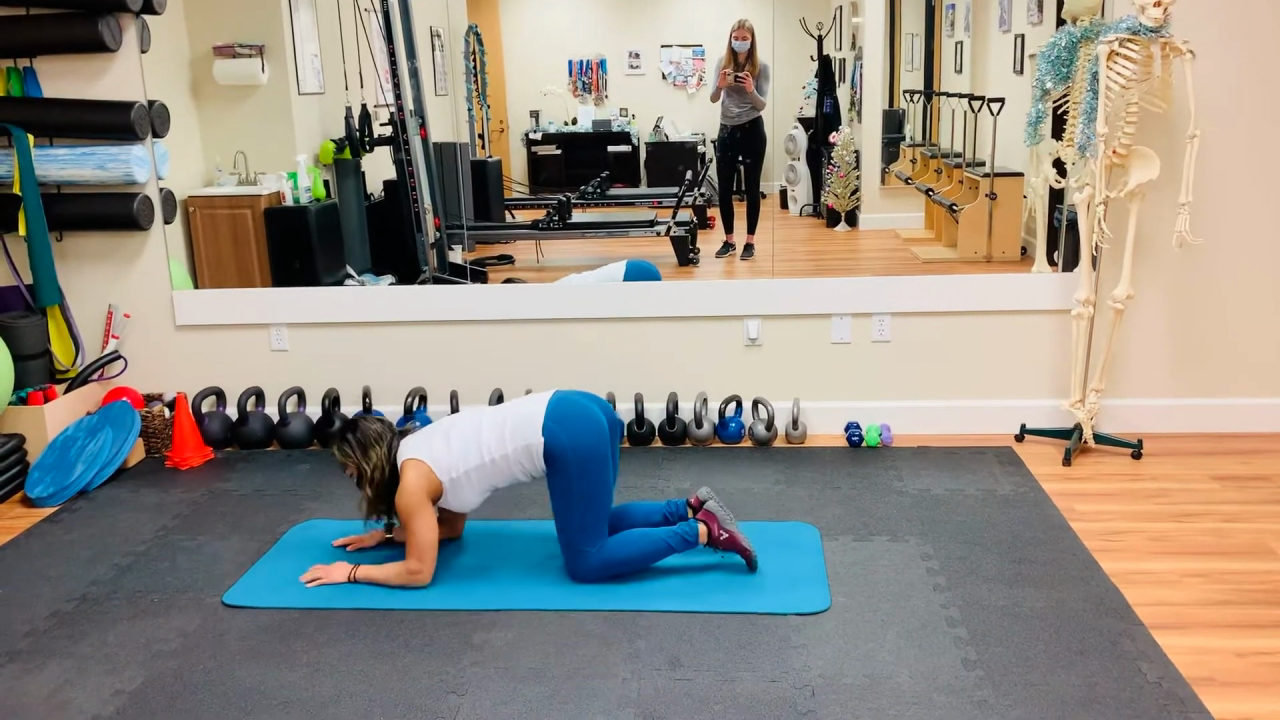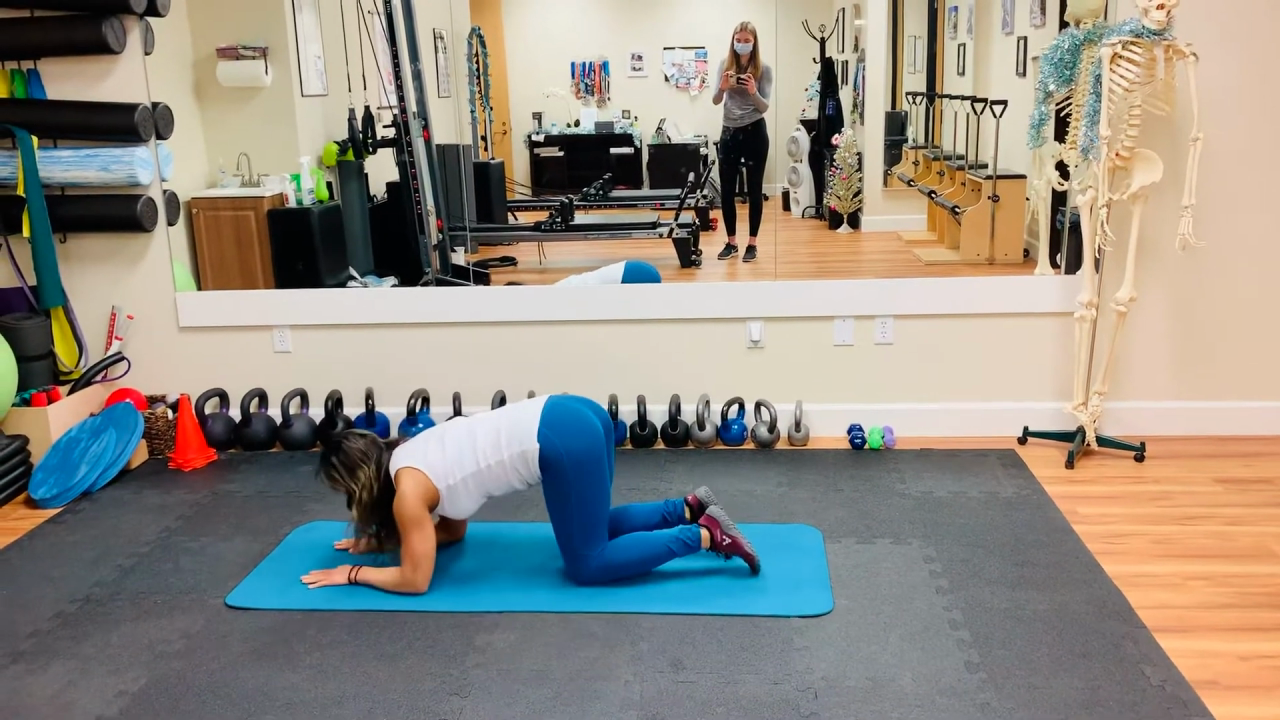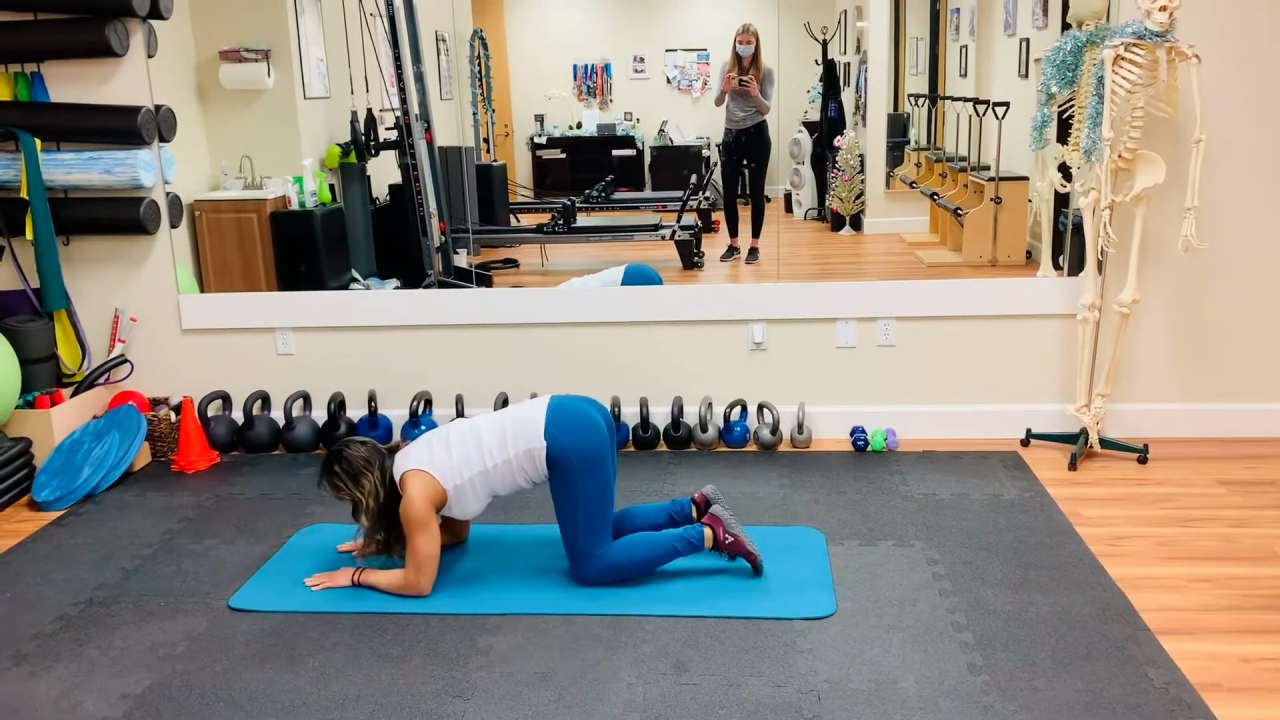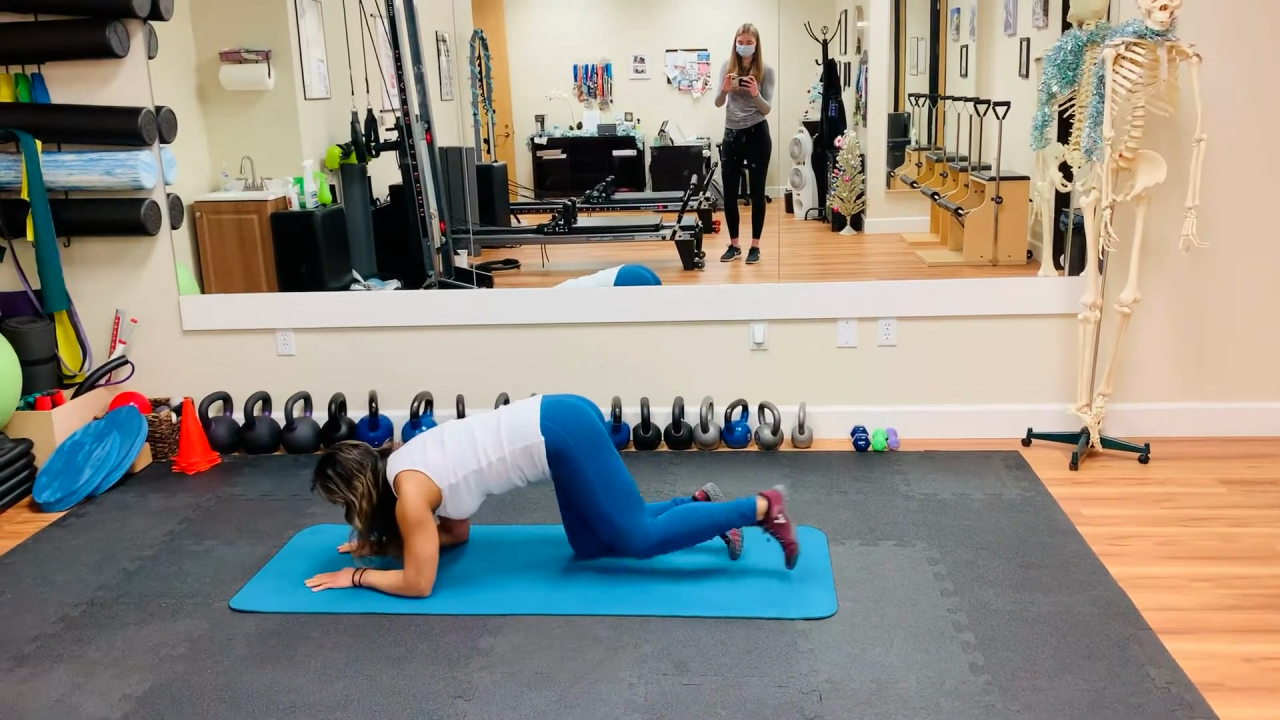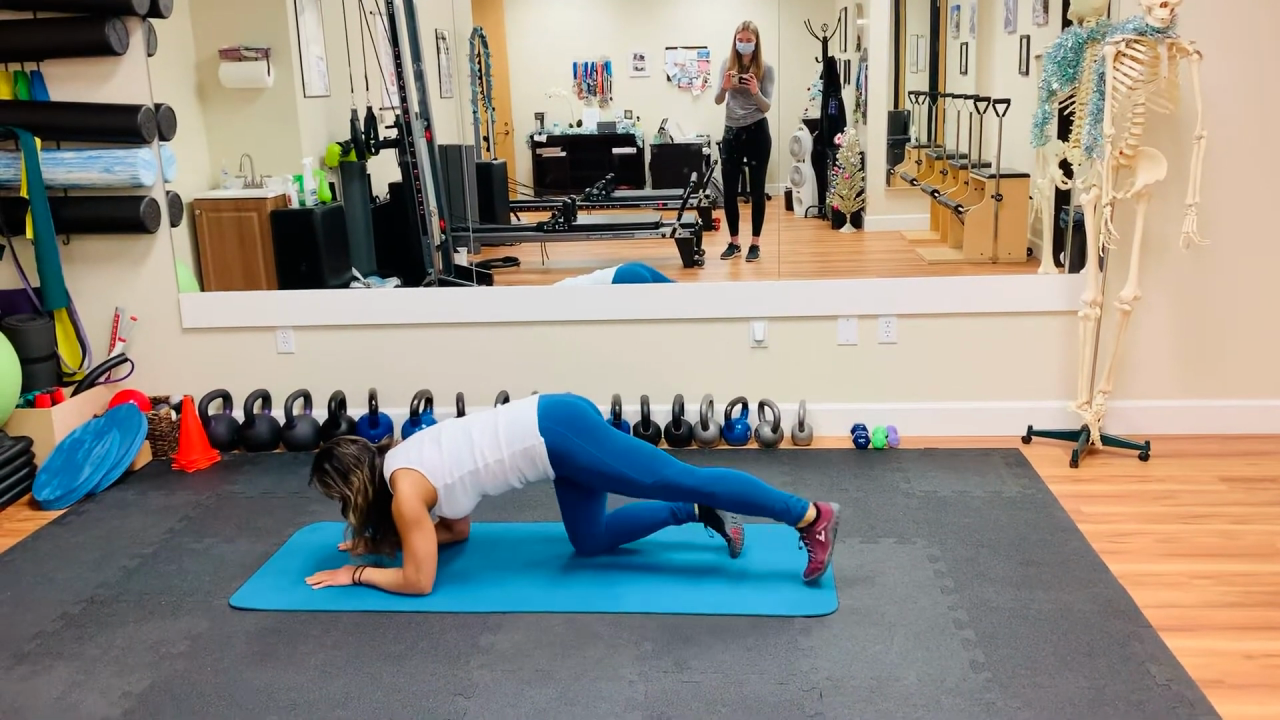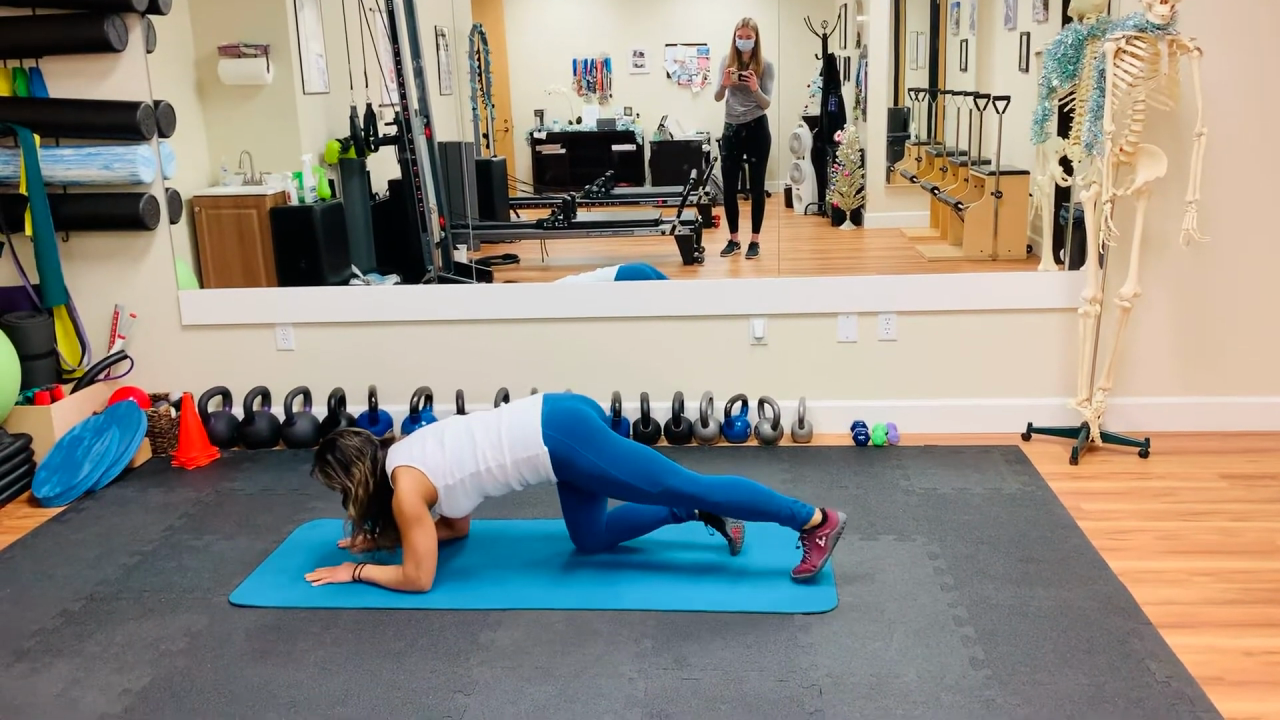
dt=0.3s
person 1, frame 1
left shoulder: (412, 480)
right shoulder: (421, 447)
left elbow: (419, 572)
right elbow: (451, 525)
left wrist: (351, 572)
right wrist: (386, 533)
left hip: (570, 434)
right hip: (579, 410)
left knee: (587, 562)
right knee: (589, 527)
left ankle: (703, 531)
right ankle: (692, 509)
person 1, frame 2
left shoulder: (407, 490)
right shoulder: (411, 454)
left elbow: (415, 580)
right elbow: (451, 529)
left wrist: (351, 573)
right wrist: (382, 539)
left hip: (564, 441)
right hip: (574, 415)
left knee: (587, 565)
right knee: (591, 530)
left ankle: (704, 535)
right ankle: (689, 508)
person 1, frame 3
left shoulder: (414, 491)
right shoulder: (406, 457)
left elbow: (418, 583)
right elbow: (454, 531)
left wrist: (356, 574)
right wrist: (381, 541)
left hip: (570, 438)
right hip: (575, 417)
left knee: (593, 565)
right knee: (592, 535)
left ankle: (709, 533)
right ankle: (695, 505)
person 1, frame 4
left shoulder: (407, 492)
right shoulder: (401, 459)
left elbow: (418, 583)
right elbow: (453, 532)
left wrist: (355, 576)
right wrist: (379, 541)
left hip: (561, 434)
right hip: (561, 417)
left knee: (637, 539)
right knee: (589, 544)
left ankle: (760, 508)
right ankle: (697, 503)
person 1, frame 5
left shoulder: (403, 489)
right shoulder: (401, 456)
left elbow: (418, 581)
right elbow: (454, 528)
left wrist: (356, 573)
right wrist: (379, 539)
left hip: (558, 432)
right hip: (558, 418)
left knee: (681, 478)
right knee: (591, 540)
left ankle: (811, 518)
right ankle: (700, 511)
person 1, frame 6
left shoulder: (405, 486)
right shoulder: (403, 451)
left elbow: (418, 577)
right elbow: (453, 525)
left wrist: (355, 570)
right wrist: (383, 536)
left hip: (561, 439)
right hip: (562, 416)
left knee: (683, 484)
right knee: (591, 539)
left ankle: (816, 521)
right ankle: (699, 512)
person 2, frame 1
left shoulder: (761, 67)
right shoulder: (722, 63)
left elbow: (762, 105)
right elbow: (713, 99)
left wrist: (751, 90)
right wrist: (720, 85)
left hip: (752, 130)
right hip: (727, 130)
left knee: (751, 188)
right knee: (724, 188)
left ankle: (750, 242)
right ankle: (729, 240)
person 2, frame 2
left shoulder: (764, 69)
right shoulder: (725, 65)
left elbow: (765, 107)
right elbow: (716, 101)
left wrist: (753, 92)
right wrist: (722, 87)
left hip: (754, 132)
right hip: (729, 132)
left knee: (754, 190)
right knee: (727, 190)
left ankle: (752, 244)
right ankle: (731, 242)
person 2, frame 3
left shoulder: (765, 71)
right shoulder: (727, 67)
left elbow: (766, 109)
right elbow: (717, 103)
left wrist: (755, 94)
right wrist: (724, 89)
left hip: (757, 134)
right hip: (731, 134)
left knee: (756, 192)
right knee: (729, 192)
left ankle: (754, 246)
right ankle: (733, 244)
person 2, frame 4
left shoulder: (766, 71)
right shoulder: (727, 67)
left elbow: (767, 109)
right elbow: (718, 103)
left wrist: (755, 94)
right wrist: (724, 89)
left hip: (757, 134)
right hip: (732, 134)
left knee: (756, 192)
right knee: (729, 193)
left ankle: (755, 246)
right ankle: (734, 245)
person 2, frame 5
left shoulder: (765, 69)
right shoulder: (727, 65)
left elbow: (767, 107)
right elbow: (718, 101)
left wrist: (755, 92)
right wrist: (724, 87)
left hip: (757, 132)
right hip: (732, 132)
left knee: (756, 190)
right knee: (729, 190)
left ankle: (755, 243)
right ankle: (734, 242)
person 2, frame 6
left shoulder: (765, 65)
right shoulder: (726, 61)
left elbow: (766, 104)
right elbow: (717, 98)
left wrist: (755, 88)
right wrist: (724, 84)
left hip: (756, 129)
right hip: (731, 129)
left knee: (756, 187)
right knee: (729, 188)
left ankle: (754, 241)
right ankle: (733, 239)
